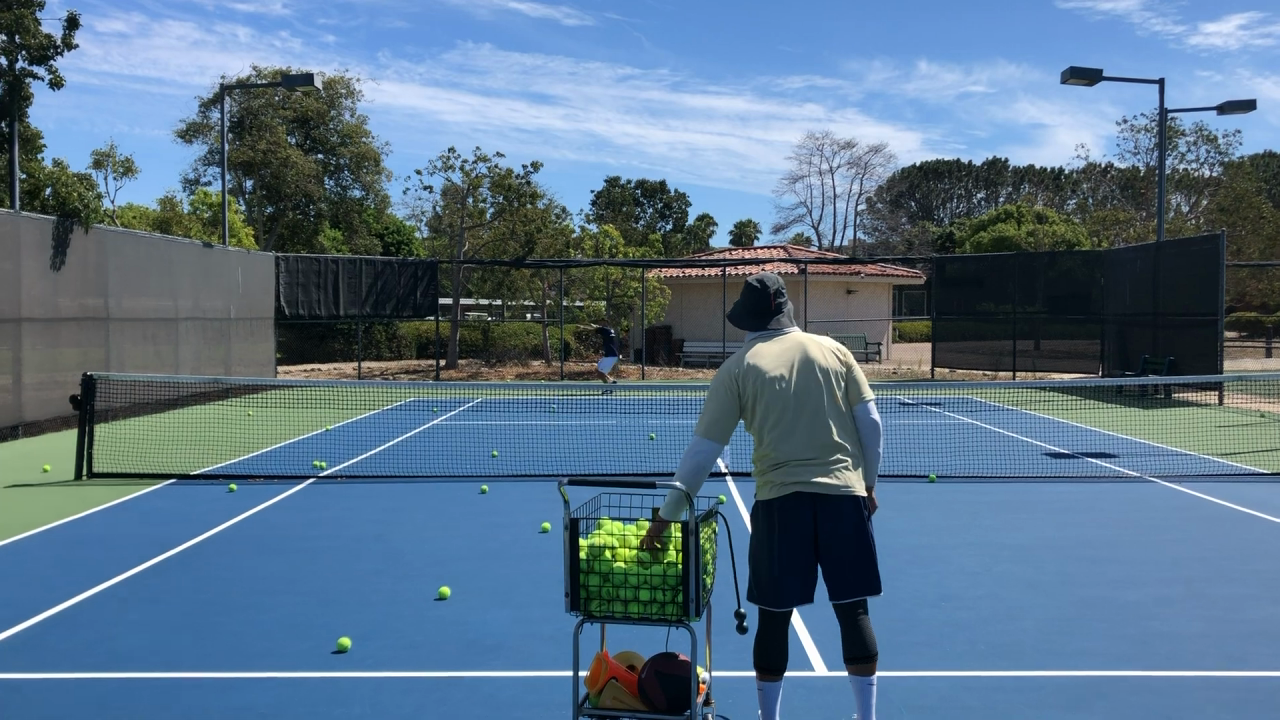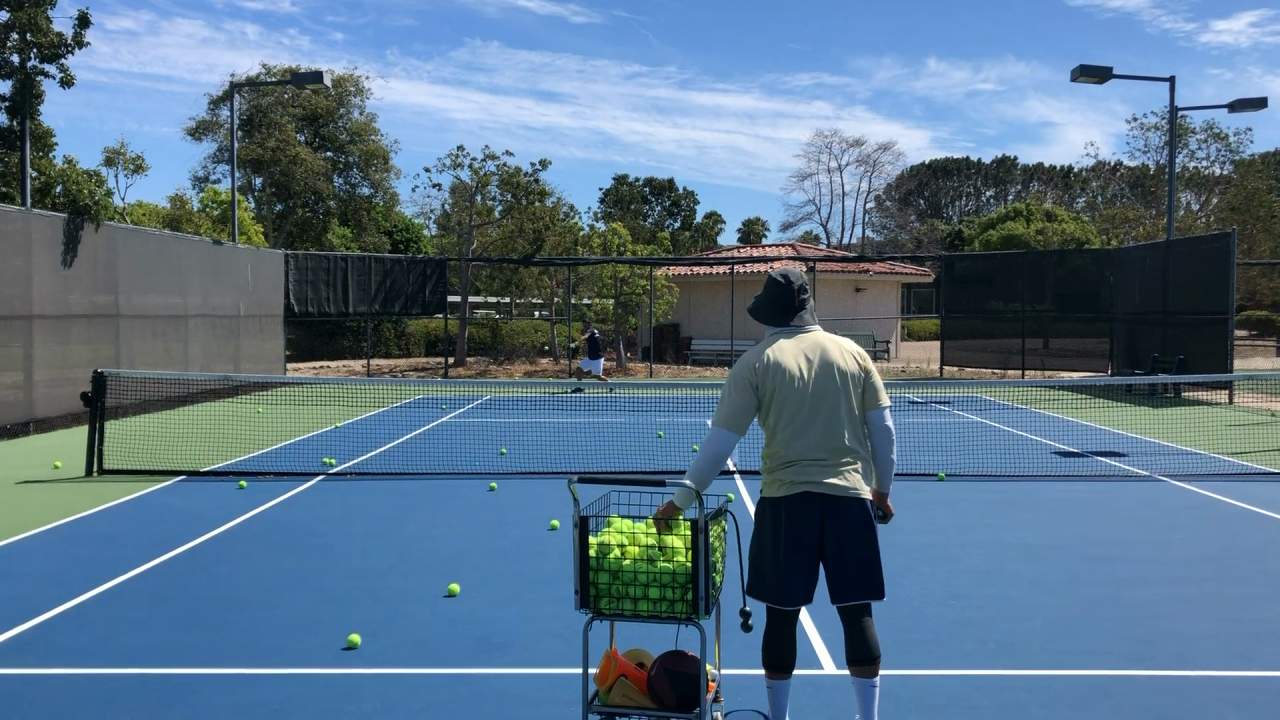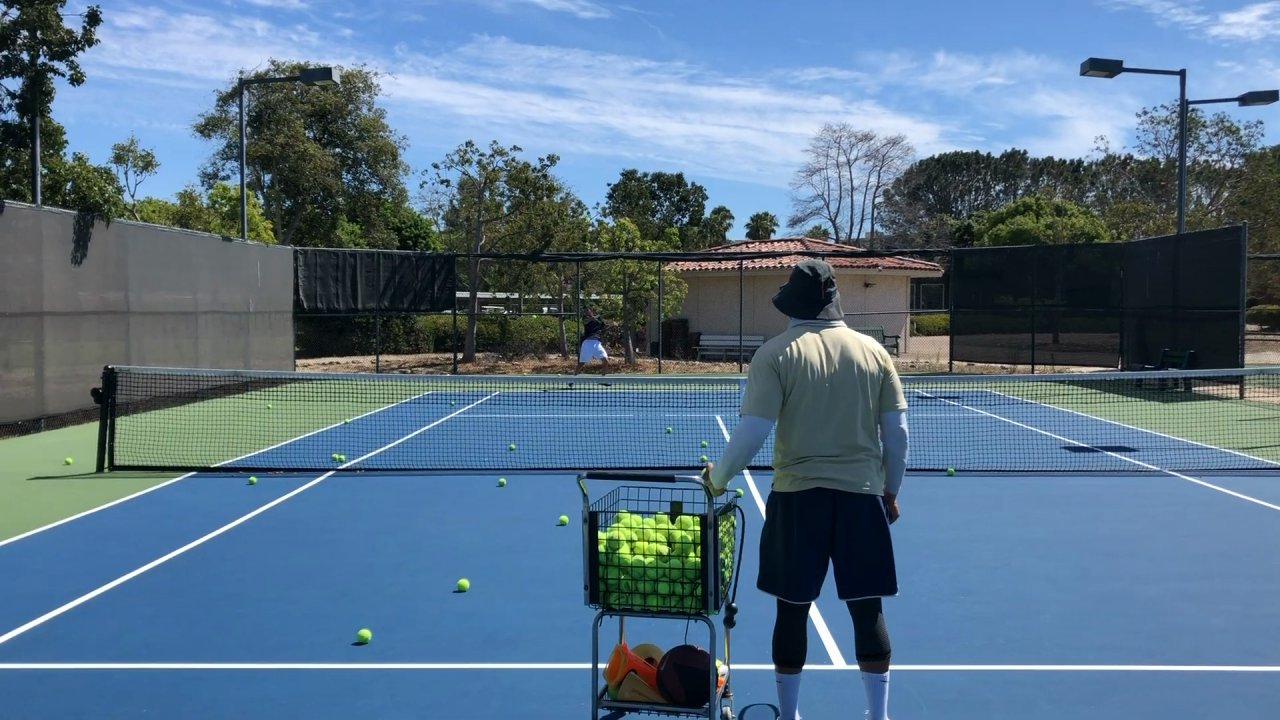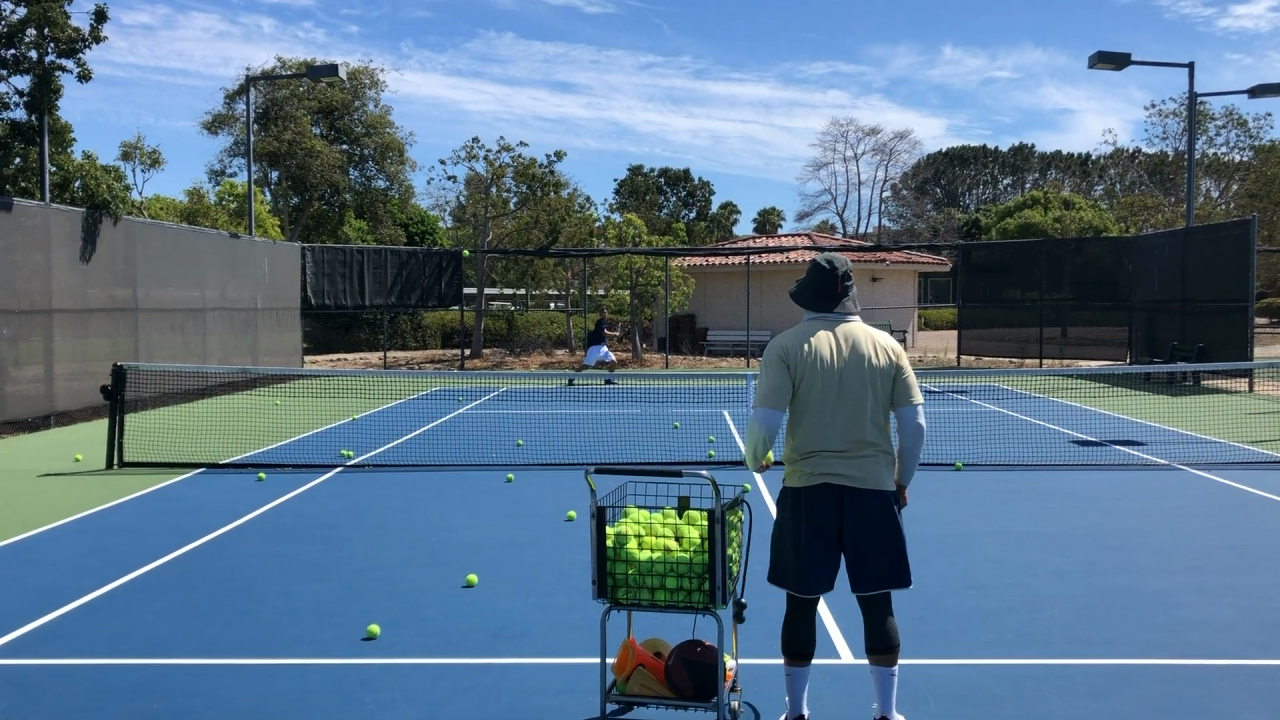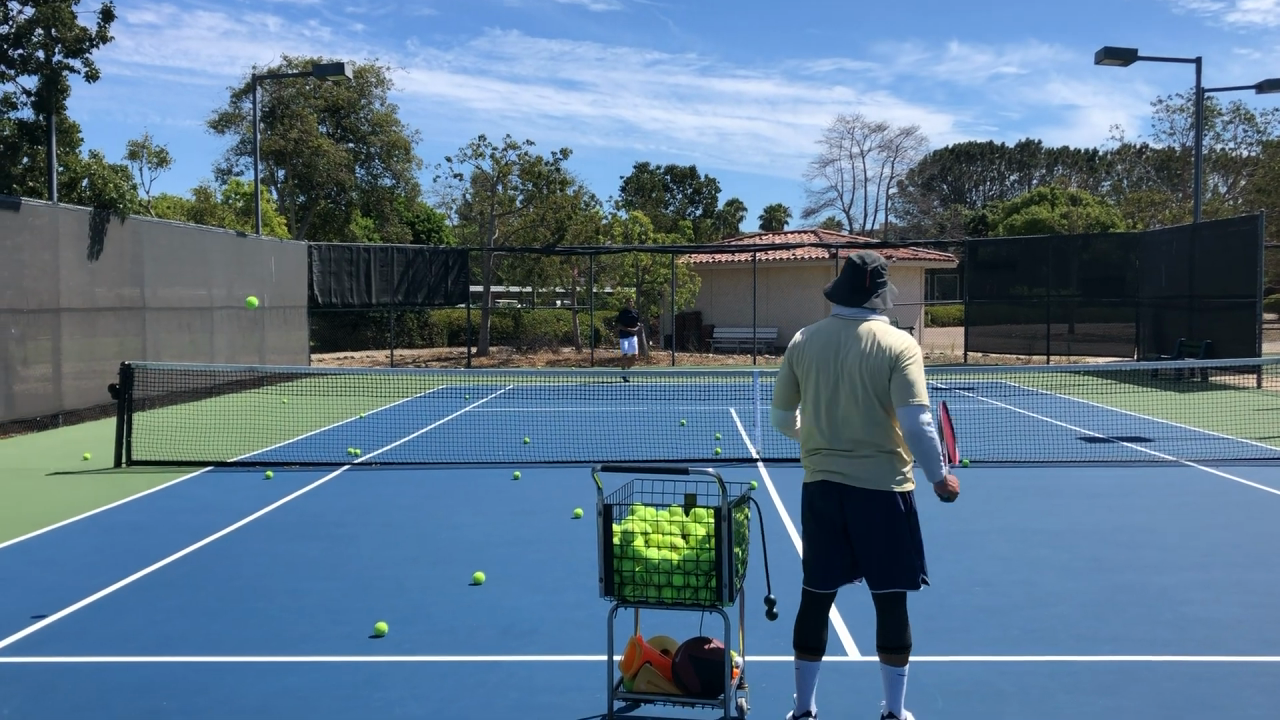
dt=0.3s
person 1, frame 1
left shoulder: (737, 368)
right shoulder: (833, 350)
left elbow: (701, 453)
right elbow: (870, 423)
left wrist: (667, 515)
right wrist: (867, 483)
left hip: (781, 501)
right hip: (843, 496)
left knee: (774, 616)
right knee: (853, 611)
person 1, frame 2
left shoulder: (755, 362)
right shoulder: (852, 352)
left elbow: (719, 444)
right elbow: (883, 429)
left wrist: (680, 501)
right wrist: (882, 491)
left hip: (786, 501)
right hip: (851, 499)
left knee: (781, 615)
right knee: (857, 613)
person 1, frame 3
left shoulder: (776, 353)
right shoulder: (872, 351)
left elbow: (751, 432)
right elbow: (897, 432)
left wrist: (718, 479)
right wrist: (890, 492)
left hip: (797, 496)
right hip: (861, 496)
left knee: (791, 609)
right knee: (867, 610)
person 1, frame 4
left shoulder: (787, 345)
right shoulder: (886, 345)
left elbow: (764, 423)
right elbow: (914, 425)
left wrist: (755, 459)
right wrist: (901, 482)
left hip: (808, 490)
right hip: (873, 490)
left knee: (801, 604)
right knee: (877, 604)
person 1, frame 5
left shoulder: (803, 339)
right shoulder: (897, 344)
left elbow: (780, 417)
right elbow: (917, 425)
right wrist: (940, 479)
left hip: (822, 487)
right hip: (881, 491)
left knee: (816, 598)
right knee: (890, 602)
